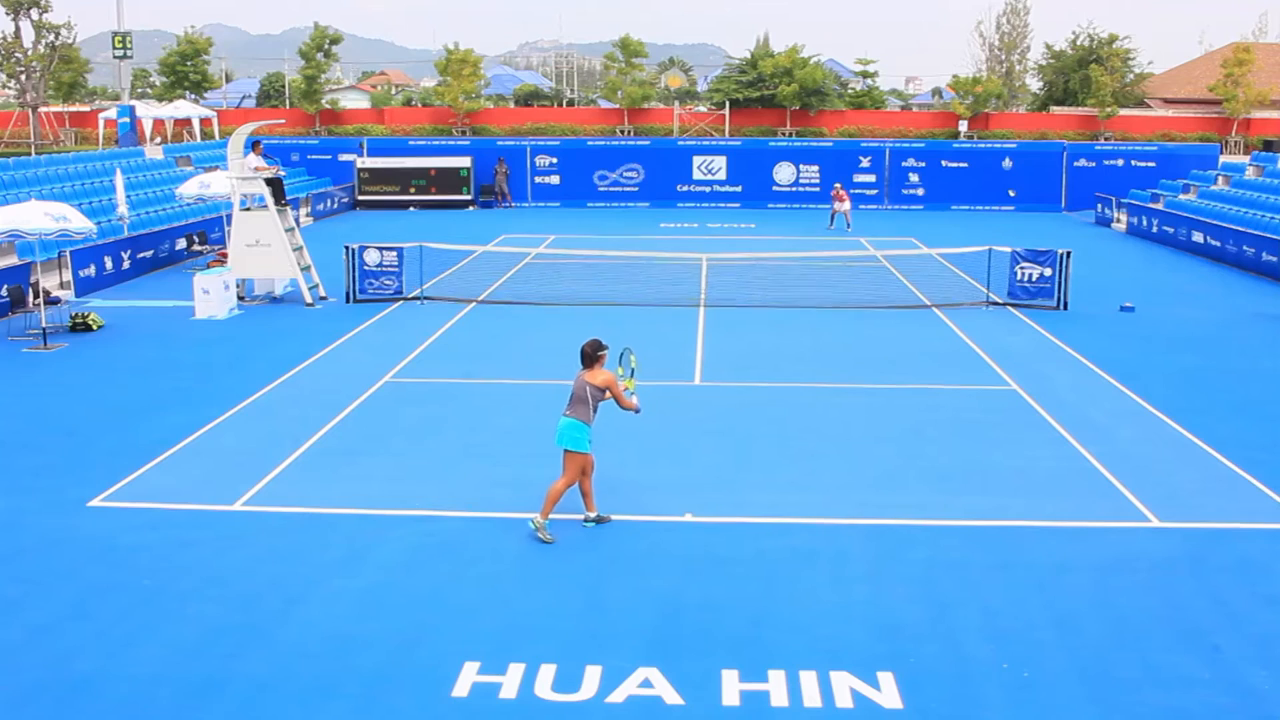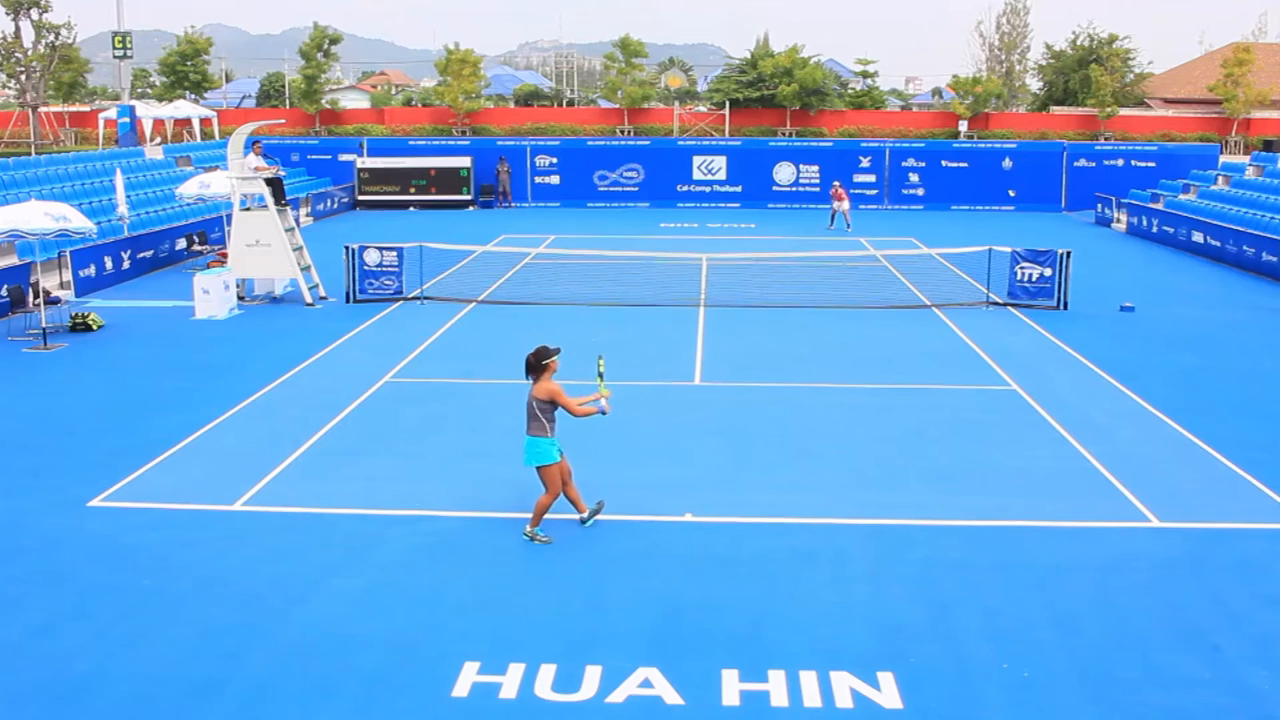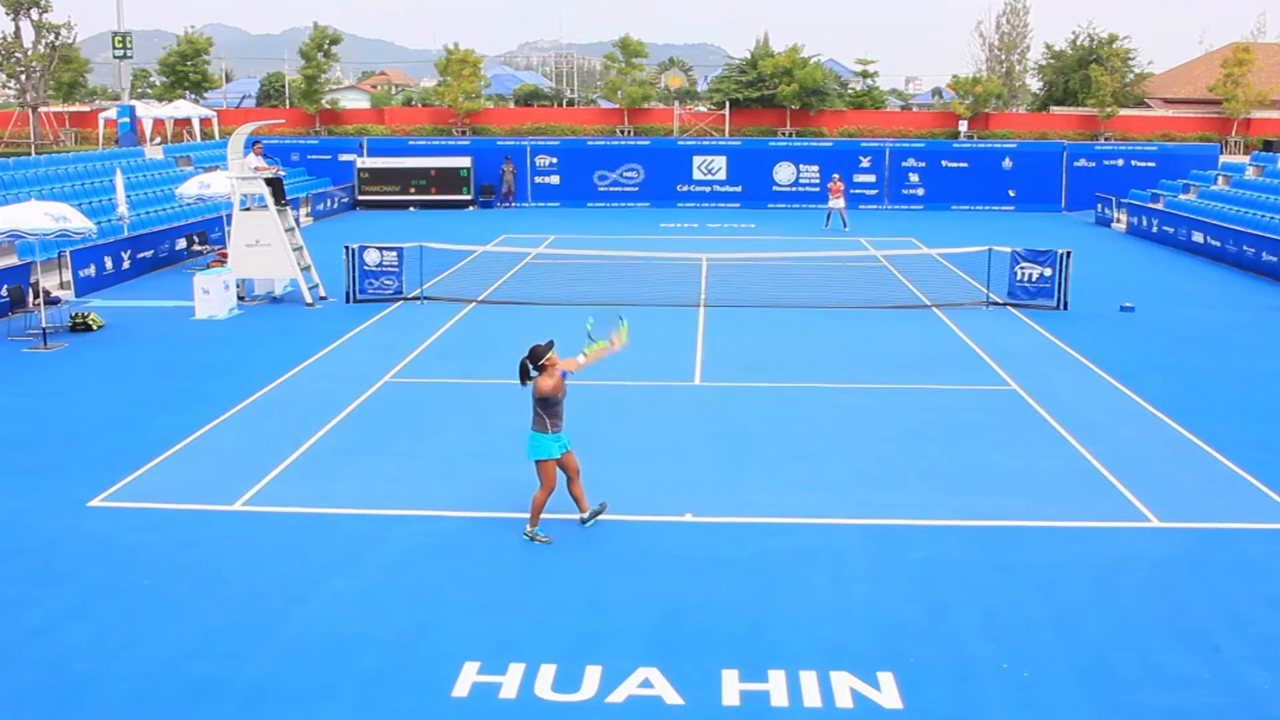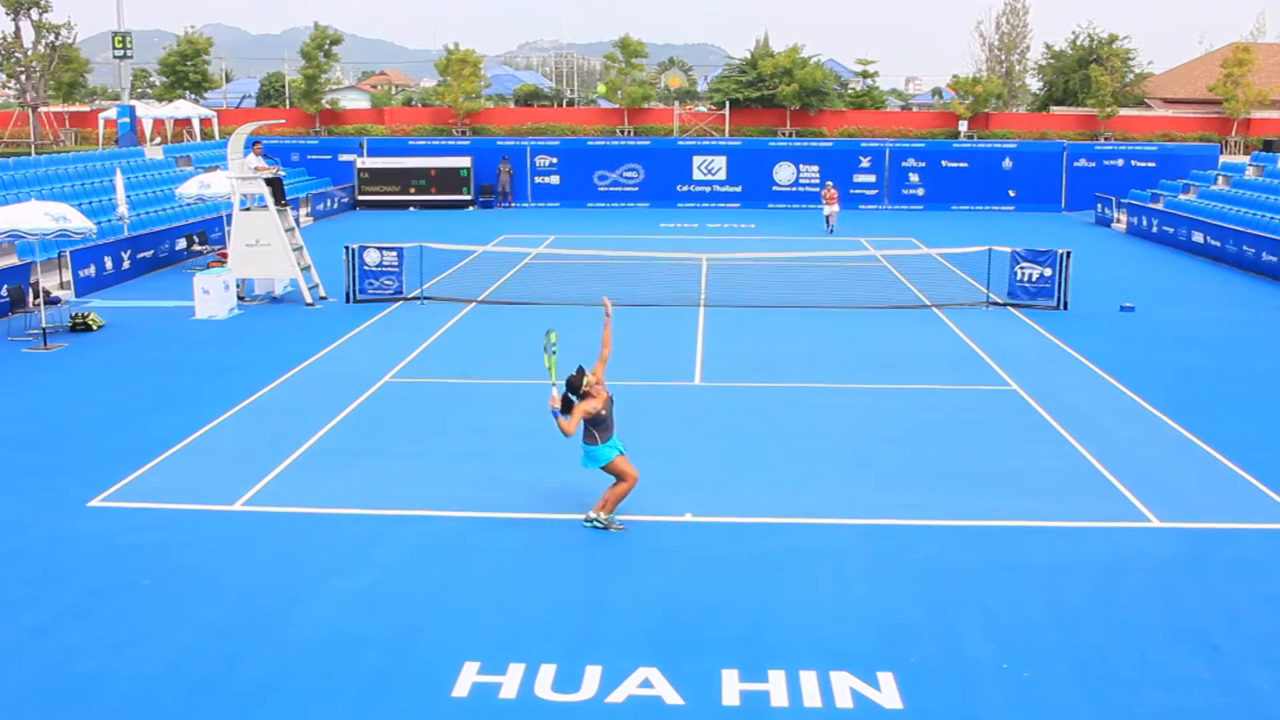
dt=0.7s
person 1, frame 1
left shoulder: (584, 374)
right shoulder: (606, 376)
right elbow: (623, 403)
left wrist: (619, 388)
right wrist: (635, 406)
left hip: (573, 425)
right hip: (577, 428)
left knee: (587, 470)
right knee: (569, 478)
left ankle: (591, 514)
right ankle: (540, 520)
person 1, frame 2
left shoulder: (542, 383)
right shoulder: (550, 387)
left elbow: (568, 402)
right elbow: (575, 411)
left wrist: (595, 397)
right wrist: (600, 409)
left hip: (547, 441)
right hip: (541, 444)
left knee: (566, 478)
right knee: (553, 491)
left ankle: (584, 514)
right ankle: (531, 529)
person 1, frame 3
left shoulder: (558, 371)
right shoulder: (543, 385)
left elbow: (584, 359)
right elbow: (553, 389)
left wrist: (609, 347)
right wrist: (563, 372)
left hip: (558, 437)
right hip: (544, 439)
left knee: (573, 473)
right knee: (547, 487)
left ankle: (585, 514)
right ankle: (531, 529)
person 1, frame 4
left shoulder: (598, 382)
right shoulder: (585, 406)
left elbow: (605, 350)
right elbow: (568, 431)
left wrist: (608, 317)
right wrist: (556, 412)
left hip: (609, 442)
right hip: (597, 448)
left knee: (625, 478)
right knee: (631, 477)
left ankle: (595, 514)
right ankle: (602, 516)
